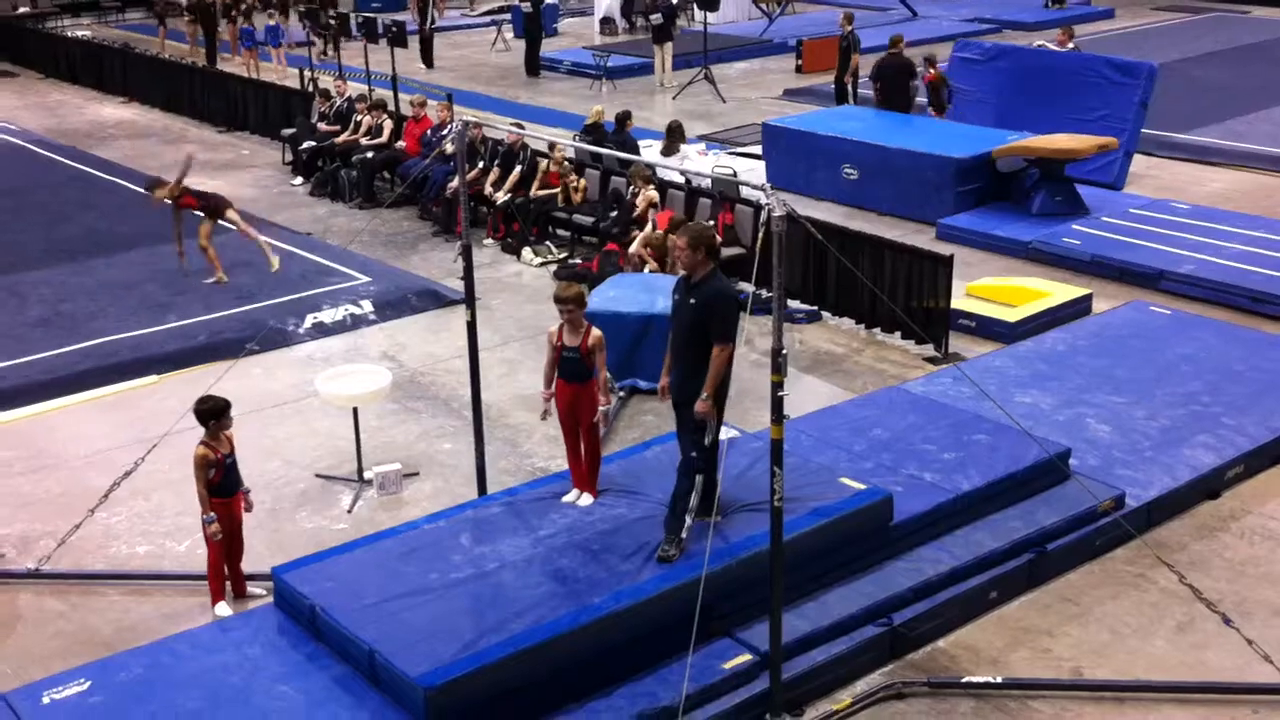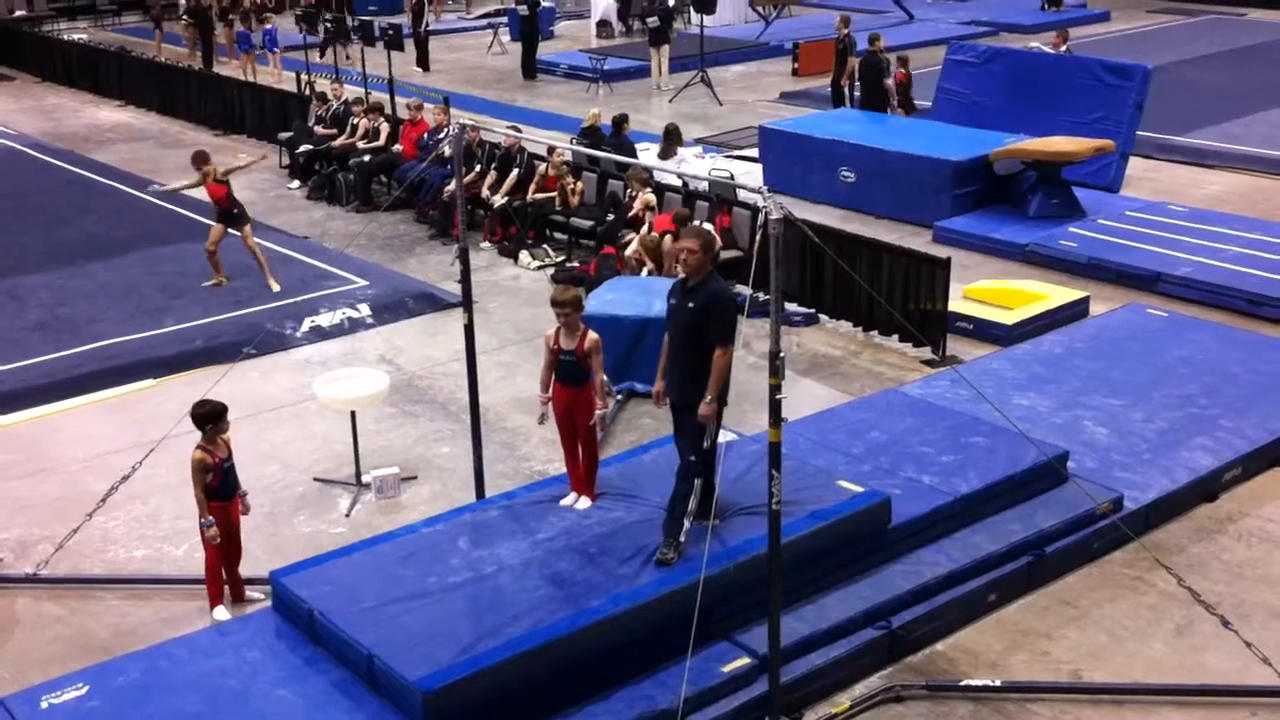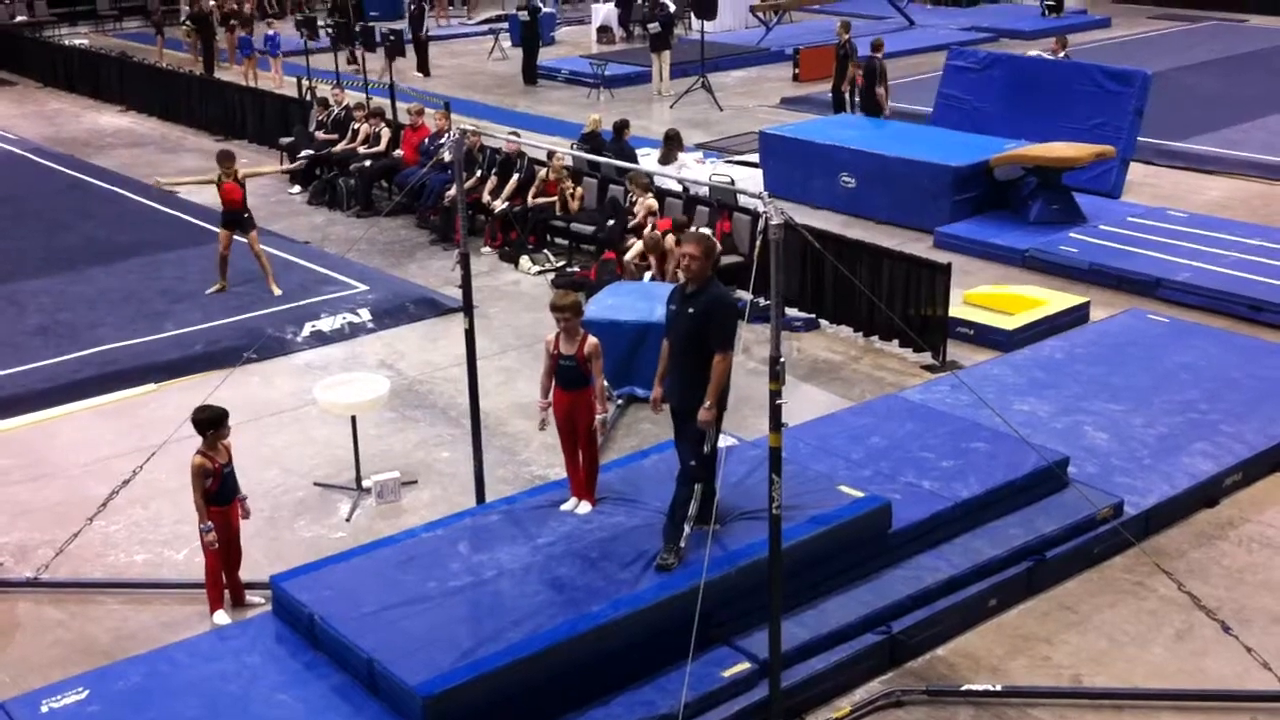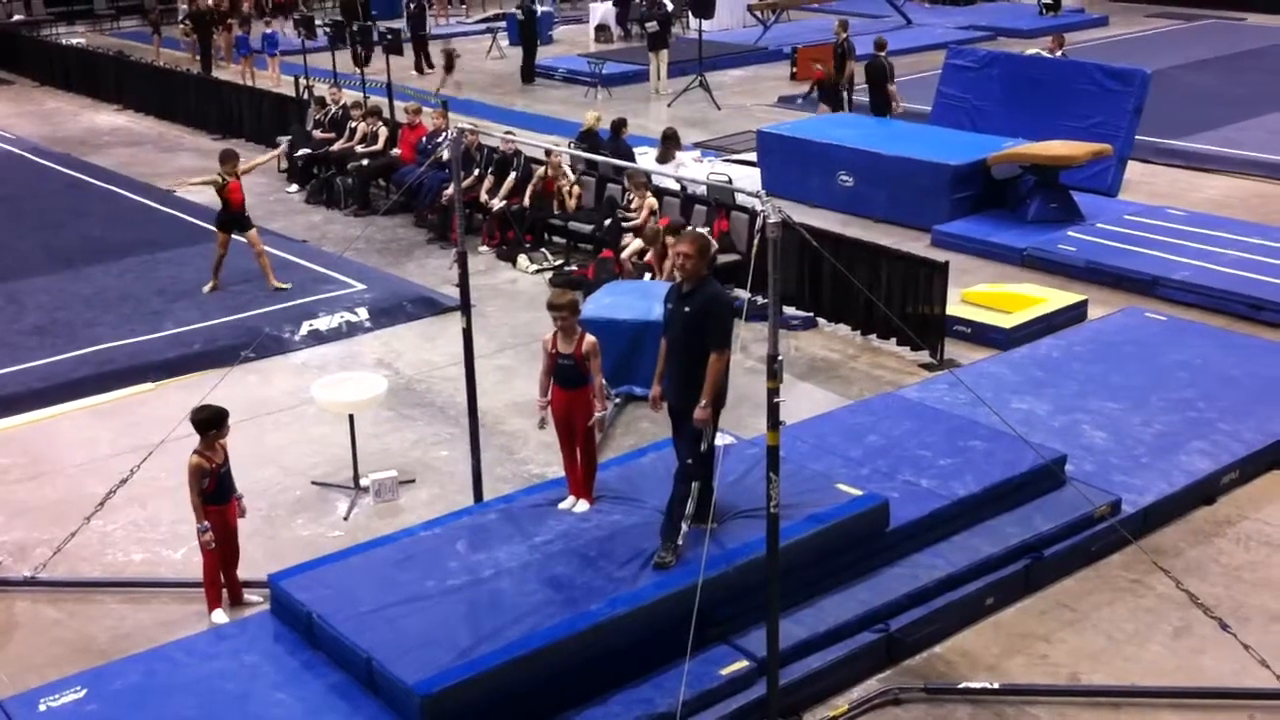
dt=0.4s
person 1, frame 1
left shoulder: (721, 293)
right shoulder: (683, 284)
left elbow: (723, 349)
left wrist: (707, 396)
right wrist: (667, 373)
left hip: (703, 392)
right hip: (682, 385)
left knee: (693, 460)
right knee: (697, 452)
left ankle: (675, 533)
right ankle: (706, 506)
person 1, frame 2
left shoulder: (719, 296)
right shoulder: (677, 288)
left elbow: (723, 351)
left wrist: (711, 399)
right wrist: (661, 378)
left hip: (702, 395)
right hip: (679, 390)
left knee: (692, 464)
right knee: (692, 455)
left ankle: (673, 536)
right ankle: (704, 509)
person 1, frame 3
left shoulder: (720, 301)
right shoulder: (677, 293)
left elbow: (723, 356)
left wrist: (710, 404)
right wrist: (659, 383)
left hip: (703, 400)
right hip: (679, 394)
left knee: (692, 468)
right knee: (694, 460)
left ankle: (673, 540)
right ankle: (704, 514)
person 1, frame 4
left shoulder: (716, 299)
right shoulder: (674, 292)
left elbow: (719, 355)
left wrist: (706, 403)
right wrist: (658, 382)
left hip: (700, 398)
right hip: (677, 392)
left knee: (689, 467)
right knee: (693, 458)
left ankle: (671, 539)
right ankle: (702, 512)
person 2, frame 1
left shoulder: (594, 336)
right shoulder: (554, 334)
left elbow: (601, 371)
right elbow: (550, 366)
left wrist: (603, 403)
right wrist: (546, 397)
left hip: (587, 391)
right hip: (564, 391)
left knee: (590, 442)
right knee: (571, 441)
left ankle: (590, 489)
right ankle: (577, 485)
person 2, frame 2
left shoulder: (591, 339)
right shoulder: (551, 337)
left elbow: (598, 375)
right elbow: (547, 370)
left wrist: (600, 407)
right wrist: (544, 401)
left hip: (583, 395)
right hip: (561, 395)
left knee: (588, 445)
right knee: (568, 444)
left ankle: (588, 492)
right ankle: (575, 488)
person 2, frame 3
left shoulder: (591, 344)
right shoulder: (551, 342)
left elbow: (598, 379)
right elbow: (547, 375)
left wrist: (601, 412)
right wrist: (543, 406)
left hip: (583, 400)
right hip: (561, 400)
left knee: (588, 449)
right knee: (568, 449)
left ankle: (588, 497)
right ankle: (575, 494)
person 2, frame 4
left shoulder: (589, 343)
right shoulder: (549, 341)
left elbow: (597, 378)
right elbow: (545, 374)
left wrist: (599, 409)
right wrist: (542, 406)
left hip: (582, 398)
right hip: (559, 398)
left knee: (586, 448)
right knee: (567, 448)
left ankle: (586, 495)
right ankle: (573, 492)
person 3, frame 1
left shoulder: (228, 437)
right shoulder: (203, 452)
right elbow: (201, 488)
left wrist: (245, 492)
right wrist: (209, 519)
left hip: (234, 500)
right hip: (217, 506)
left knee: (236, 548)
right knee: (218, 554)
left ankle: (240, 588)
right ankle: (218, 599)
person 3, frame 2
left shoulder: (225, 440)
right shoulder: (200, 457)
right elbow: (199, 492)
left wrist: (242, 495)
right wrist: (208, 523)
left hip: (231, 504)
right hip: (214, 510)
left knee: (234, 552)
right knee: (215, 558)
left ankle: (238, 592)
right ankle: (217, 603)
person 3, frame 3
left shoulder: (226, 446)
right shoulder: (200, 462)
right elbow: (198, 497)
left wrist: (242, 500)
right wrist: (206, 528)
left hip: (231, 508)
right hip: (214, 515)
left knee: (234, 556)
right knee: (215, 562)
left ankle: (238, 596)
right ankle: (217, 608)
person 3, frame 4
left shoulder: (222, 445)
right shoulder: (197, 462)
right elbow: (195, 496)
left wrist: (238, 498)
right wrist: (202, 527)
left hip: (228, 507)
right hip: (211, 514)
left knee: (231, 555)
right knee: (213, 561)
left ankle: (236, 595)
right ankle: (215, 607)
